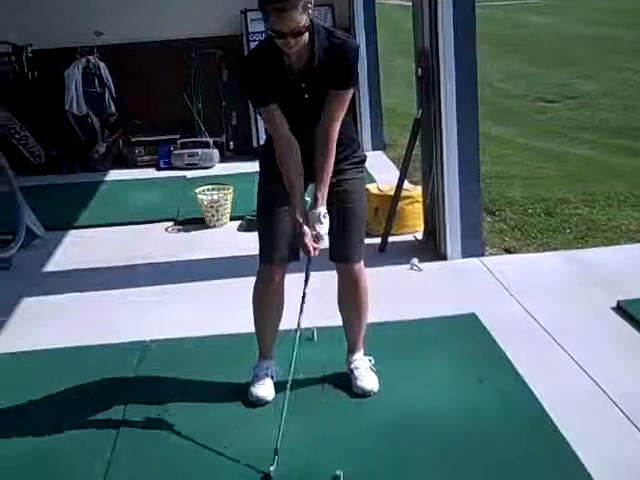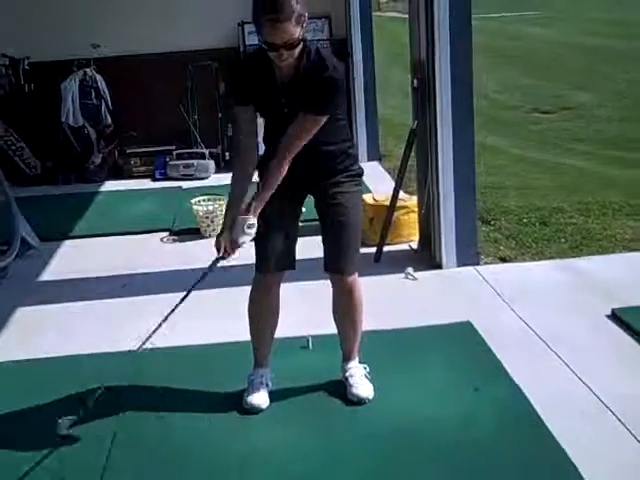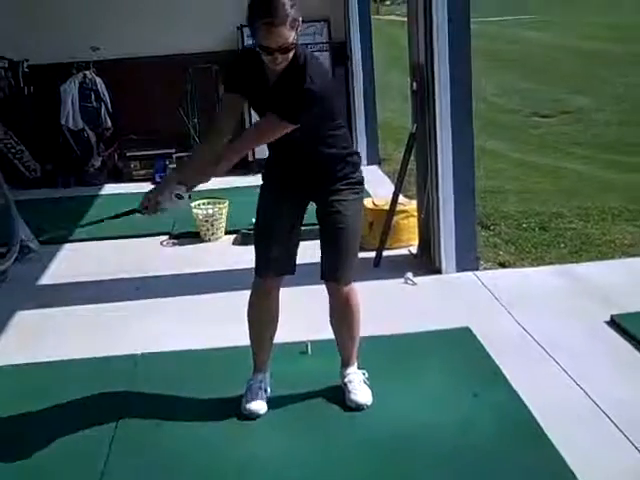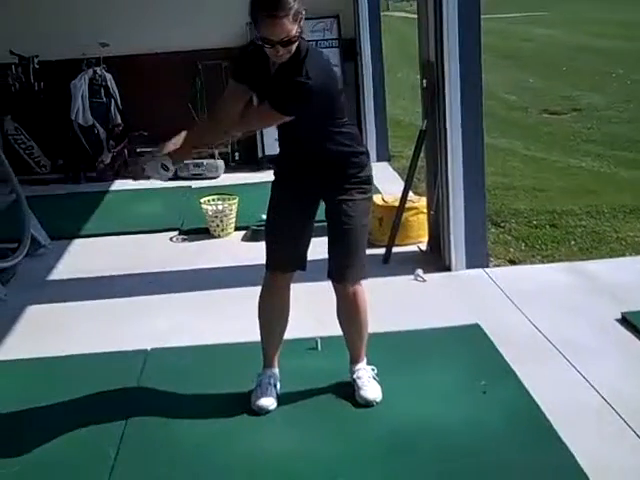
dt=0.2s
person 1, frame 1
left shoulder: (342, 50)
right shoulder: (256, 66)
left elbow: (328, 130)
right elbow: (285, 142)
left wrist: (321, 200)
right wrist: (300, 214)
left hip: (341, 160)
right hip: (282, 166)
left knee: (351, 264)
right knee: (272, 268)
left ankle: (357, 356)
right ankle: (265, 363)
person 1, frame 2
left shoulder: (327, 73)
right shoulder: (248, 72)
left elbow: (288, 150)
right elbow: (246, 149)
left wrist: (253, 209)
right wrist: (232, 214)
left hip: (335, 170)
right hip: (275, 172)
left knee: (345, 275)
right knee: (268, 274)
left ankle: (352, 364)
right ankle: (261, 371)
person 1, frame 3
left shoulder: (311, 83)
right shoulder: (244, 66)
left elbow: (243, 145)
right elbow: (221, 136)
left wrist: (183, 185)
right wrist: (171, 179)
left hip: (336, 176)
right hip: (283, 173)
left knee: (340, 283)
right knee: (267, 279)
left ankle: (351, 370)
right ankle: (259, 376)
person 1, frame 4
left shoulder: (310, 79)
right shoulder: (252, 58)
left elbow: (236, 129)
right elbow: (221, 119)
left wrist: (174, 158)
right wrist: (169, 149)
left hip: (345, 173)
right hip: (295, 168)
left knee: (348, 281)
right knee: (277, 274)
left ankle: (360, 367)
right ankle: (270, 370)
